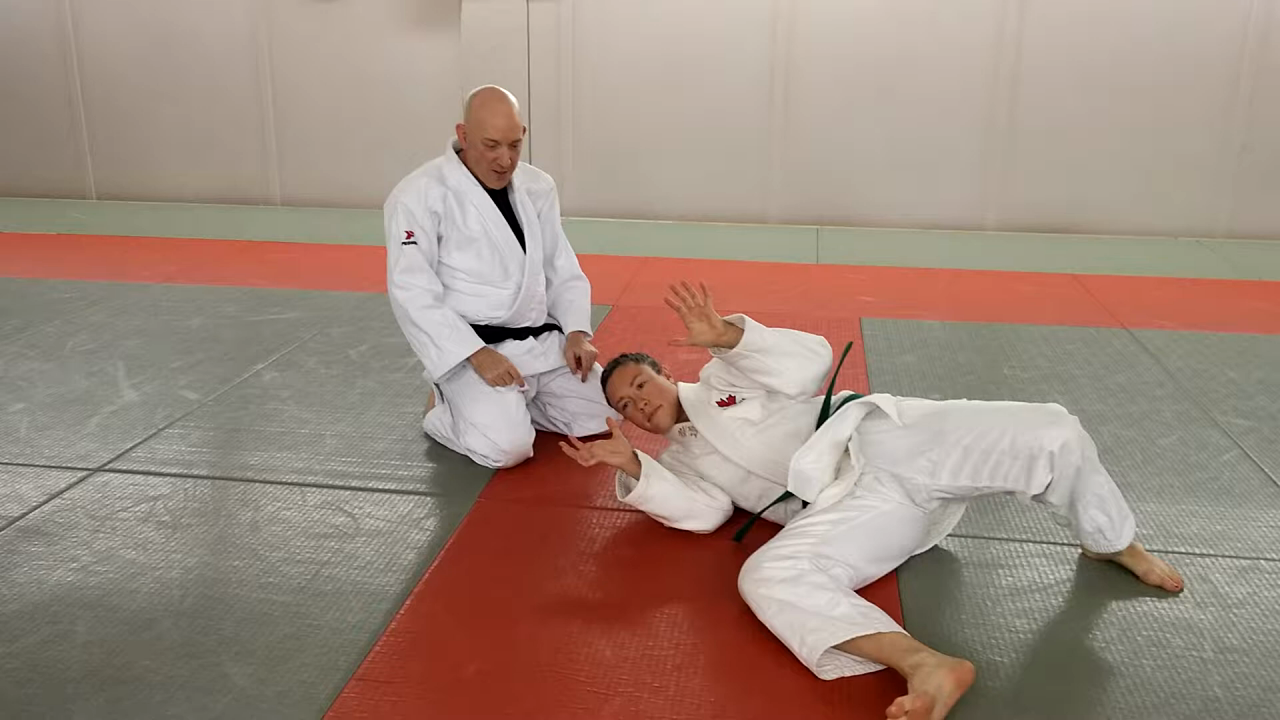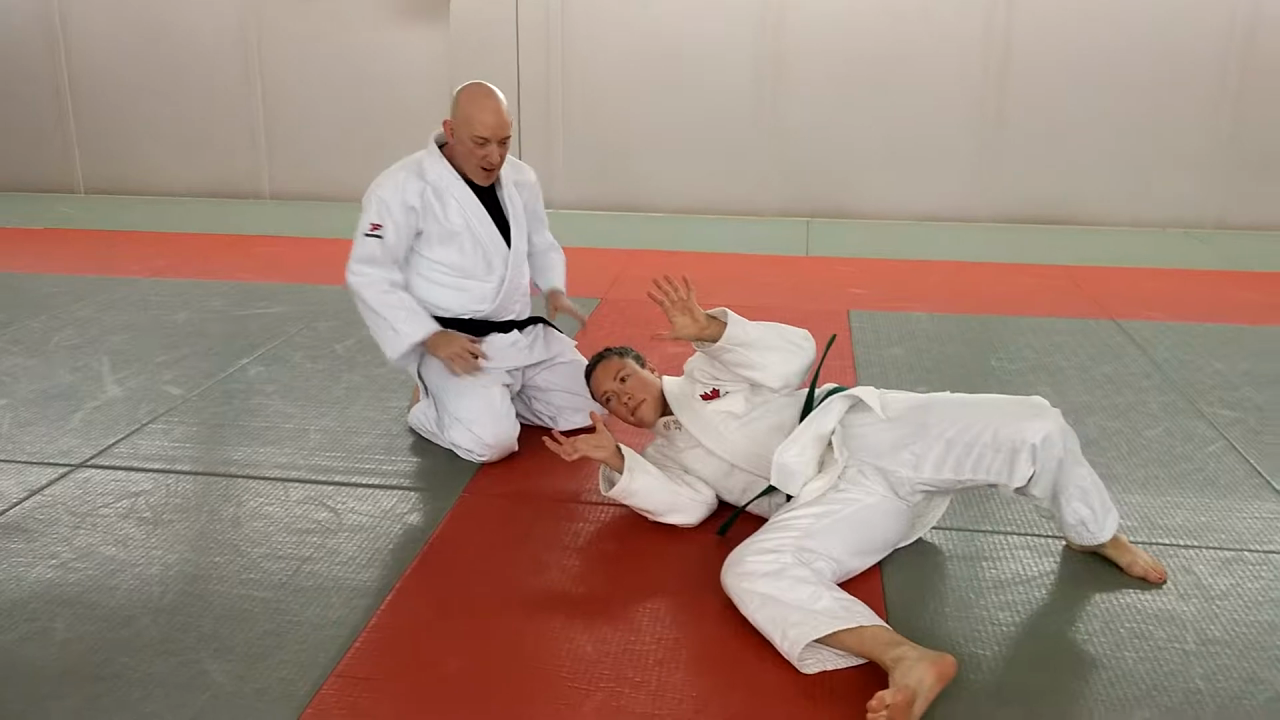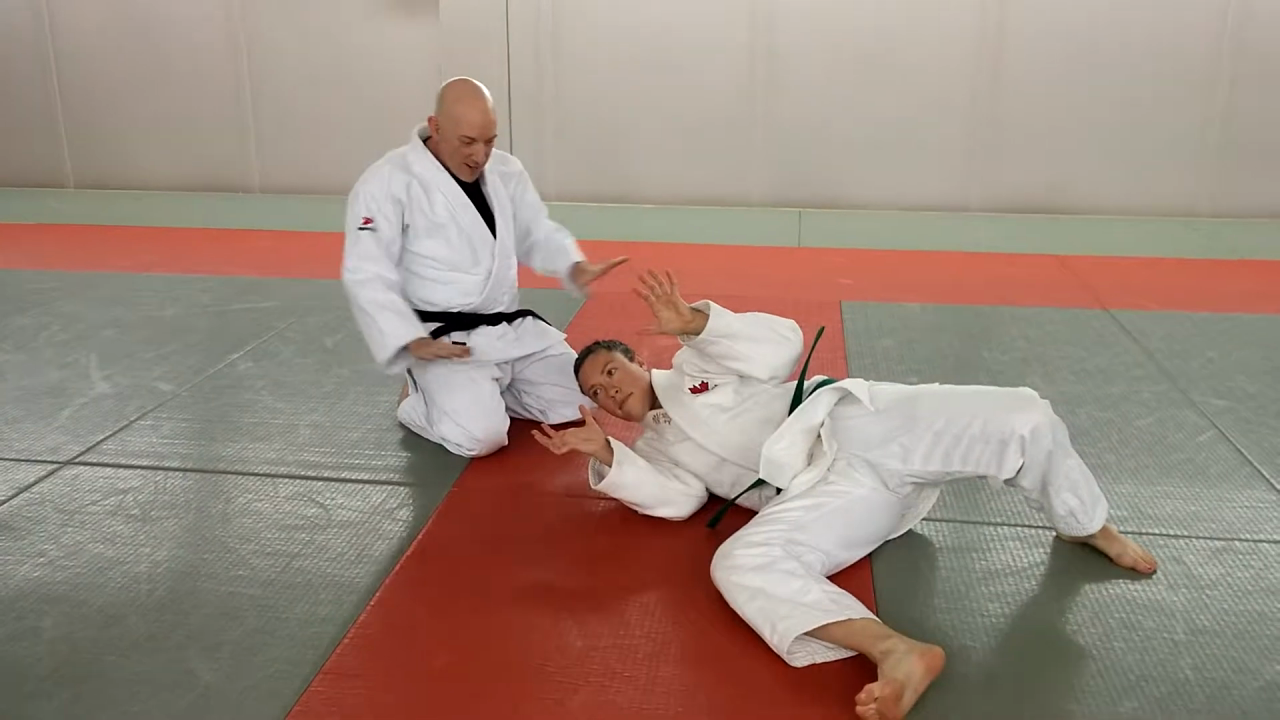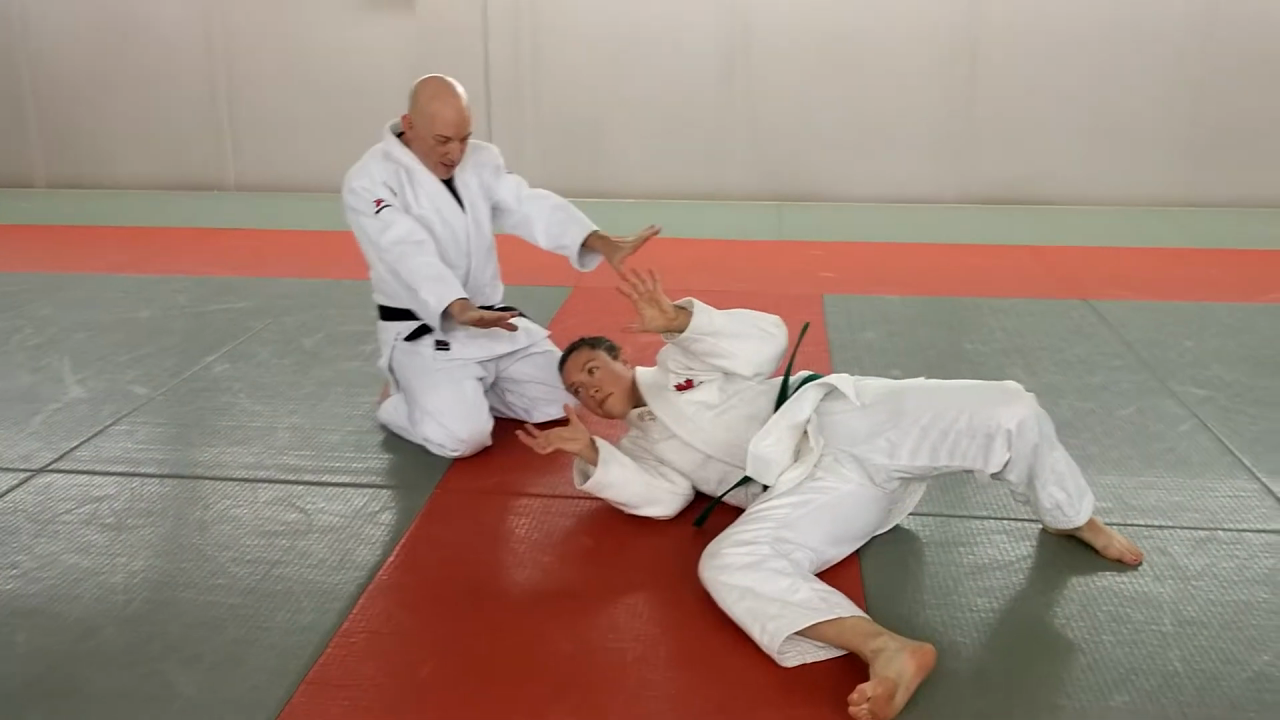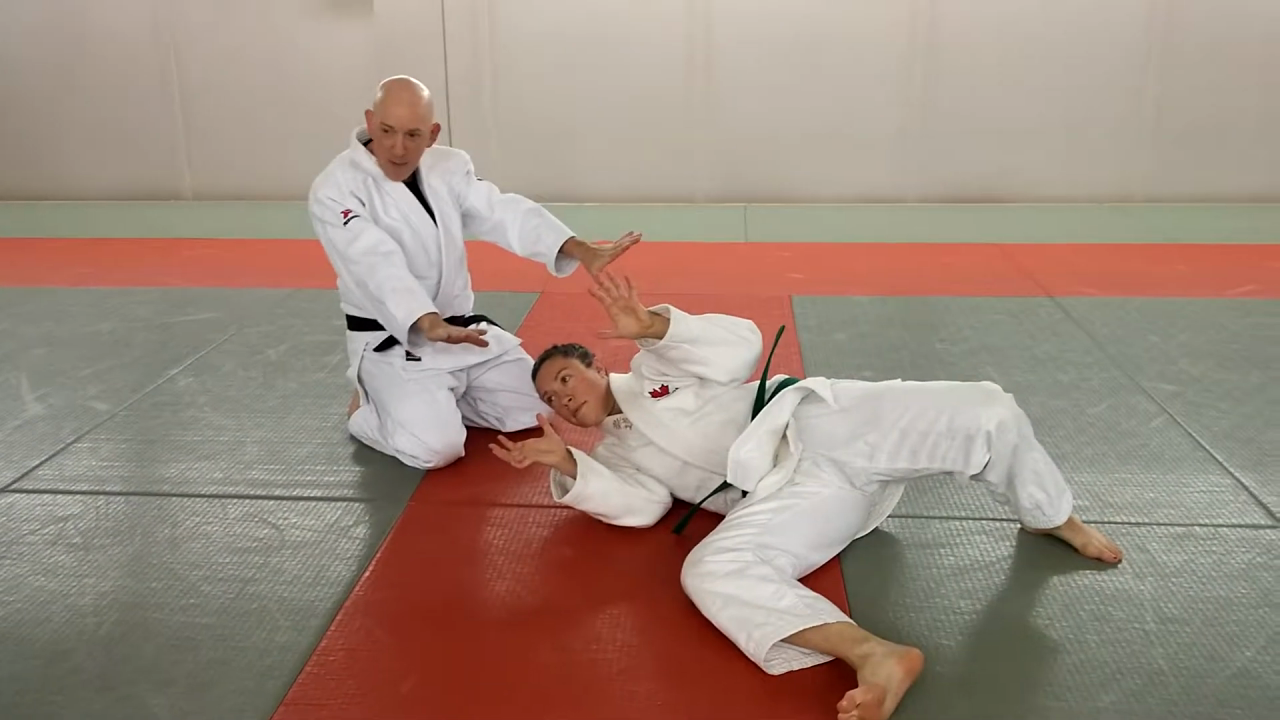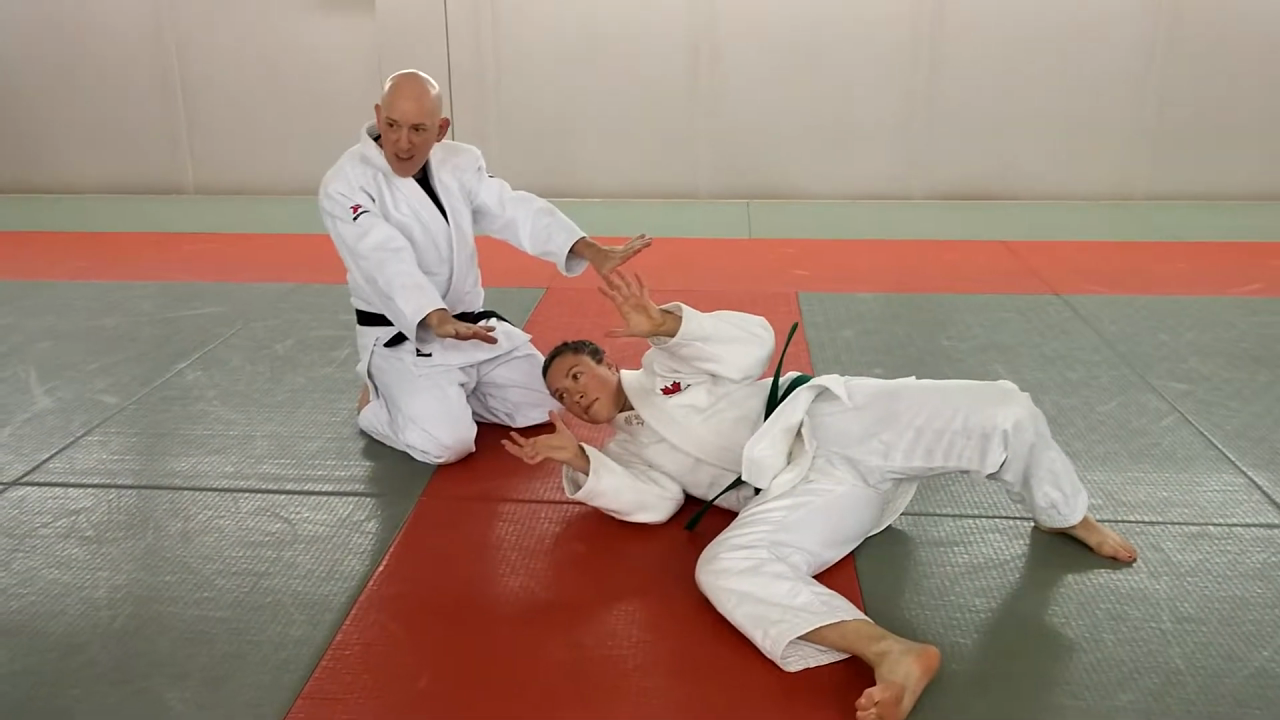
dt=0.3s
person 1, frame 1
left shoulder: (722, 376)
right shoulder: (680, 460)
left elbow: (809, 360)
right elbow: (700, 510)
left wrist: (727, 335)
right wrist: (631, 468)
left hip: (886, 438)
right hip: (845, 501)
left knee: (1049, 432)
right knee: (767, 580)
left ankle: (1113, 545)
right ankle: (928, 667)
person 1, frame 2
left shoulder: (705, 370)
right shoulder: (665, 452)
left elbow: (792, 354)
right elbow: (685, 504)
left wrist: (710, 329)
right wrist: (614, 461)
left hip: (870, 429)
right hip: (830, 495)
left knee: (1032, 426)
right knee: (749, 572)
left ankle: (1098, 536)
right ankle: (908, 660)
person 1, frame 3
left shoulder: (696, 362)
right shoulder: (656, 447)
left elbow: (779, 344)
right elbow: (675, 497)
left wrist: (694, 323)
right wrist: (603, 455)
left hip: (859, 423)
right hip: (820, 486)
left knee: (1021, 417)
right knee: (738, 566)
left ankle: (1088, 528)
right ankle: (897, 652)
person 1, frame 4
left shoulder: (679, 359)
right shoulder: (641, 444)
left elbow: (764, 341)
right elbow: (661, 495)
left wrist: (677, 320)
right wrist: (589, 454)
left hip: (844, 418)
right hip: (806, 483)
left knee: (1007, 410)
right knee: (727, 565)
left ankle: (1074, 520)
right ankle: (888, 650)
person 1, frame 5
left shoulder: (653, 365)
right shoulder: (616, 453)
left elbow: (739, 346)
right elbow: (640, 504)
left wrist: (652, 326)
right wrist: (566, 465)
left hip: (822, 422)
right hip: (785, 487)
left knee: (987, 412)
right knee: (709, 574)
left ankle: (1053, 520)
right ankle: (875, 655)
person 1, frame 6
left shoulder: (663, 364)
right shoulder: (627, 449)
left elbow: (751, 343)
right elbow: (651, 501)
left wrist: (664, 324)
right wrist: (577, 461)
left hip: (836, 419)
right hip: (798, 485)
left knee: (1002, 410)
right knee: (724, 569)
left ankle: (1067, 518)
right ankle: (892, 652)
person 2, frame 1
left shoulder: (537, 187)
right shoulder: (419, 195)
left elbow: (562, 270)
right elbow: (413, 294)
left wrist: (576, 332)
right wrist: (476, 354)
left hip: (542, 342)
right hip: (471, 351)
left knee: (603, 418)
right knee: (506, 447)
left ankle: (510, 401)
right ankle: (443, 408)
person 2, frame 2
left shoulder: (519, 179)
right shoulder: (400, 188)
right elbow: (368, 276)
left wrist: (554, 290)
right wrist: (429, 338)
left hip: (525, 334)
right hip: (452, 344)
left knee: (589, 411)
right knee: (490, 441)
left ankle: (500, 394)
right ankle: (427, 402)
person 2, frame 3
left shoulder: (505, 170)
right shoulder: (387, 182)
left elbow: (537, 232)
right elbow: (367, 275)
left wrist: (576, 268)
right wrist: (412, 342)
left hip: (512, 329)
right hip: (439, 339)
left knee: (579, 405)
right knee: (478, 437)
left ankle: (482, 391)
right ankle: (417, 398)
person 2, frame 4
left shoulder: (480, 160)
right shoulder: (369, 180)
left elbow: (530, 209)
right elbow: (408, 253)
left wrist: (602, 243)
right wrist: (459, 310)
left hip: (491, 319)
right hip: (424, 332)
left knee: (562, 402)
right knee: (462, 435)
left ankle: (470, 387)
right ankle: (401, 397)
person 2, frame 5
left shoulder: (448, 167)
right shoulder: (335, 189)
left elbow: (504, 214)
right elbow: (377, 266)
left wrist: (581, 250)
right wrist: (428, 324)
left hip: (463, 329)
right hip: (392, 342)
left knee: (536, 410)
right knee: (436, 447)
left ankle: (442, 399)
right ankle: (369, 408)
person 2, frame 6
left shoulder: (459, 163)
right shoulder: (346, 184)
left elbow: (514, 212)
right elbow: (386, 262)
left wrist: (591, 251)
right wrist: (438, 320)
left hip: (471, 324)
right hip: (403, 338)
left knee: (546, 404)
right knee: (446, 442)
left ankle: (450, 394)
right ankle: (377, 404)
